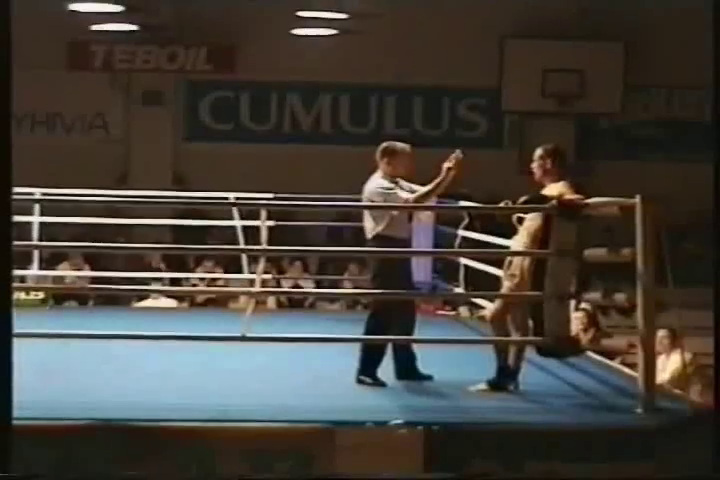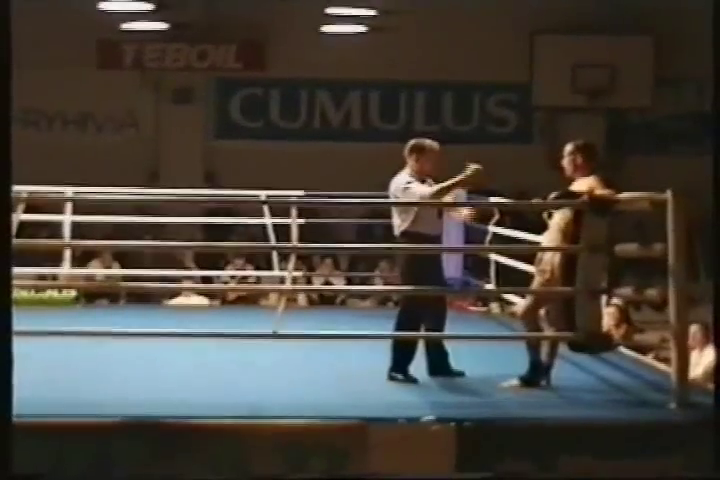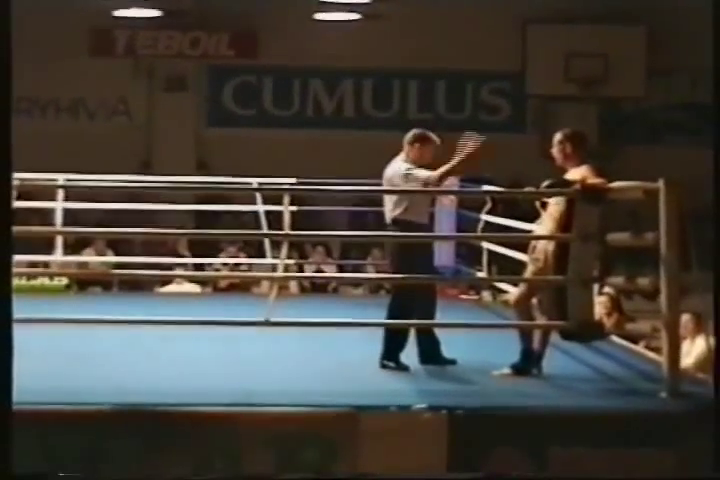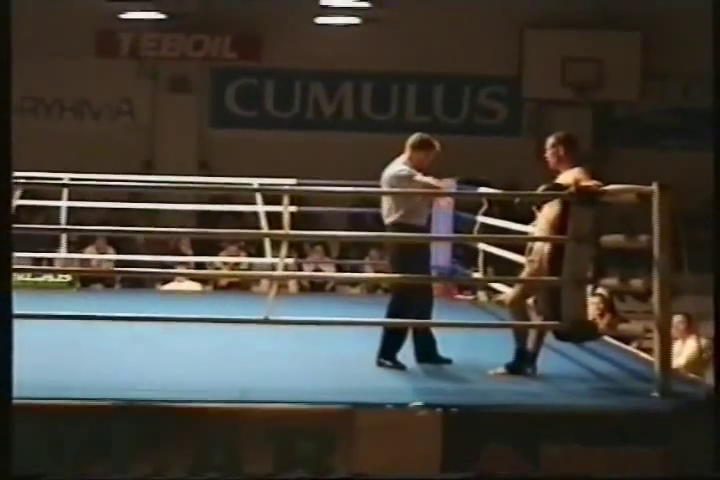
dt=0.4s
person 1, frame 1
left shoulder: (561, 189)
right shoulder: (546, 192)
left elbow: (579, 202)
right wrist: (517, 217)
left hip: (530, 263)
right hip: (520, 261)
left knee: (496, 315)
right knee: (518, 320)
left ankle: (505, 374)
right ankle: (507, 375)
person 1, frame 2
left shoulder: (591, 184)
right shoulder: (577, 186)
left elbow: (609, 196)
right wrist: (548, 212)
left hip: (561, 259)
right hip: (551, 257)
left knee: (527, 310)
right knee: (553, 316)
left ankle: (537, 370)
right ankle: (540, 371)
person 1, frame 3
left shoulder: (584, 173)
right shoulder: (570, 177)
left elbow: (602, 186)
right wrist: (541, 201)
left hip: (554, 248)
right hip: (544, 246)
left knee: (520, 299)
right knee: (545, 306)
left ankle: (530, 359)
right ankle: (531, 359)
person 1, frame 4
left shoulder: (576, 175)
right shoulder: (561, 180)
left elbow: (597, 186)
left hip: (549, 251)
right hip: (541, 246)
right ankle: (525, 360)
person 2, frame 1
left shoulder: (398, 184)
right shoulder: (377, 187)
left elbow: (427, 192)
right elbow: (414, 200)
left wrist: (448, 174)
right wrist: (442, 177)
left hip: (399, 249)
right hip: (385, 250)
left knee: (405, 310)
right knee: (382, 311)
left ankle: (406, 367)
right ankle: (366, 371)
person 2, frame 2
left shoulder: (425, 182)
right shoulder: (402, 183)
left elbow: (441, 201)
right elbow: (431, 195)
left wrist: (460, 211)
right wrist: (464, 178)
left hip: (430, 246)
right hip: (414, 246)
left knee: (435, 306)
right knee: (412, 308)
left ankle: (438, 363)
right ankle: (398, 368)
person 2, frame 3
left shoulder: (412, 171)
right shoulder: (399, 170)
left elbow: (432, 182)
right elbow: (435, 179)
right wrist: (463, 156)
left hip: (418, 234)
right hip: (405, 235)
left knee: (425, 294)
right knee: (404, 295)
left ankle: (430, 351)
right ankle: (390, 355)
person 2, frame 4
left shoulder: (409, 174)
right shoulder: (397, 173)
left elbow: (425, 197)
right elbow: (436, 187)
left wrist: (430, 186)
right wrist: (433, 184)
left hip: (416, 236)
left knee: (422, 295)
right knee: (404, 295)
left ankle: (425, 350)
right ankle: (386, 353)
